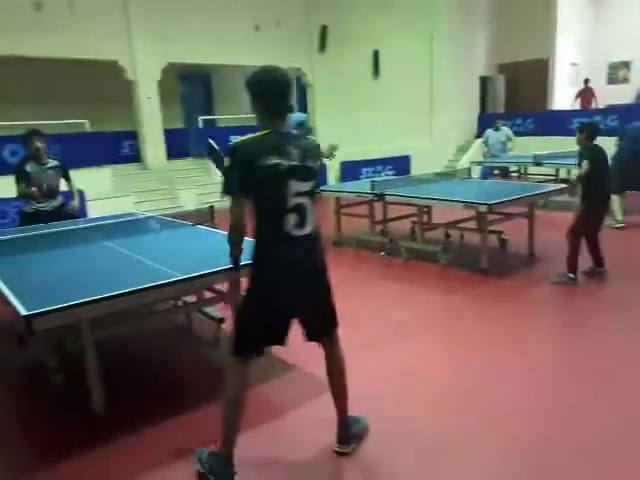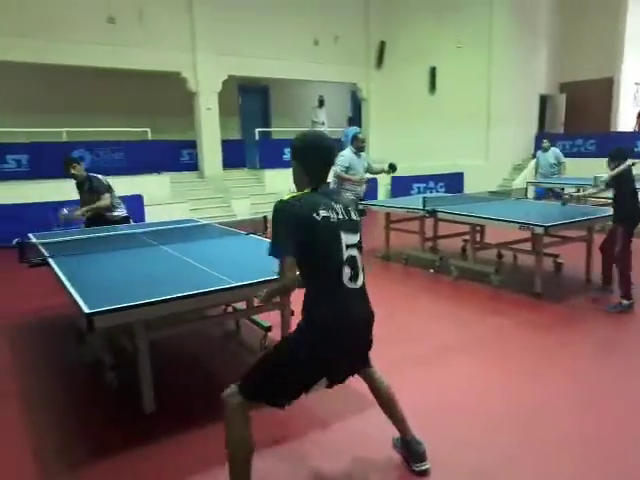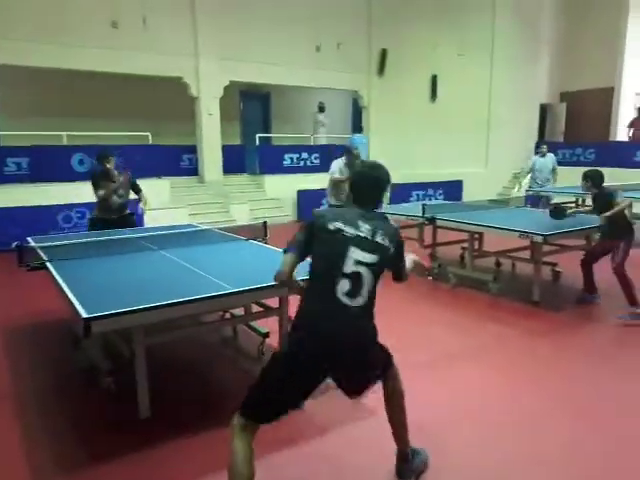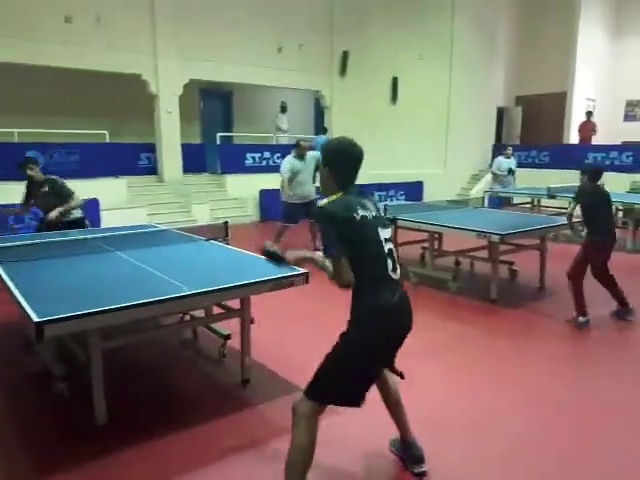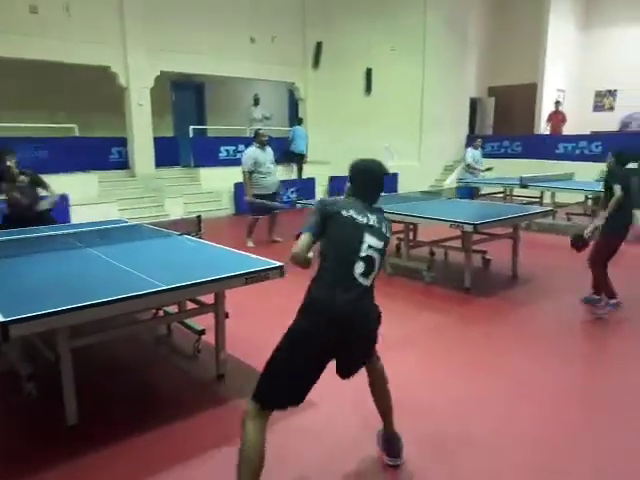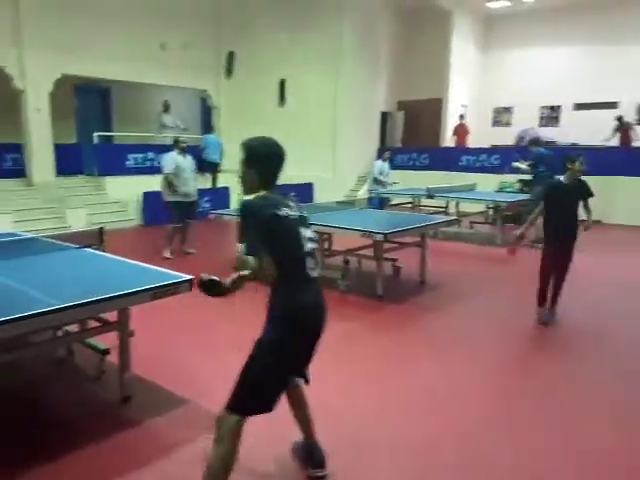
dt=0.5s
person 1, frame 1
left shoulder: (245, 150)
right shoulder: (311, 148)
left elbow: (237, 222)
left wrist: (235, 263)
left hip: (270, 270)
right hip: (310, 265)
left knee: (239, 360)
right knee: (330, 342)
right ankle: (345, 428)
person 1, frame 2
left shoulder: (290, 208)
right shoulder: (348, 206)
left elbow: (287, 279)
left wrist: (269, 294)
left hip: (322, 325)
right hip: (360, 318)
left knee: (235, 402)
right knee: (366, 370)
right ankle: (412, 447)
person 1, frame 3
left shoulder: (322, 217)
right shoulder: (389, 233)
left elbow: (283, 275)
right elbow: (401, 274)
right wrist: (411, 262)
left hip: (308, 339)
right hip: (359, 338)
left knee: (242, 427)
right knee: (389, 372)
person 1, frame 4
left shoulder: (329, 210)
right shoulder: (370, 204)
left elbow: (345, 278)
left wrist: (325, 265)
right wrist: (311, 256)
left hip: (372, 317)
right hip: (399, 311)
left knee: (306, 408)
right knee: (376, 369)
right ankle: (410, 449)
person 1, frame 5
left shoulder: (329, 206)
right shoulder: (383, 223)
left elbow: (298, 254)
left hip: (320, 314)
right hip: (363, 317)
left knee: (255, 412)
right knee: (372, 361)
right ankle: (391, 441)
person 1, frame 6
left shoulder: (254, 207)
right shoulder: (293, 207)
left elbow: (269, 275)
left wrist: (248, 263)
right wrist: (244, 276)
left hip: (289, 315)
right hip: (313, 310)
left knee: (230, 420)
right knee: (289, 375)
right ankle: (312, 452)
person 2, frame 1
left shoulder: (586, 151)
right shoulder: (599, 150)
left elbow: (584, 171)
left wrist: (576, 182)
right wrist: (582, 183)
left hip: (592, 199)
right hip: (601, 198)
left knee: (574, 233)
right knee: (590, 233)
left ankle: (571, 274)
right ankle: (599, 267)
person 2, frame 2
left shoulder: (624, 172)
right shoulder: (620, 175)
right elbow: (601, 189)
right wrist: (581, 194)
left hip: (625, 221)
right hip: (622, 219)
left knee: (620, 256)
right knee: (605, 248)
left ankle: (626, 300)
right ankle: (607, 283)
person 2, frame 3
left shoulder: (605, 193)
right shoulder: (597, 196)
left elbow: (626, 203)
left wrist: (607, 214)
right wrist: (575, 211)
left hip: (622, 236)
right hip: (608, 236)
left knee: (618, 268)
right knee: (587, 260)
right ankle: (591, 293)
person 2, frame 4
left shoulder: (583, 190)
right shoulder: (604, 193)
left elbow: (570, 212)
right elbow: (611, 217)
left wrist: (571, 224)
left hip: (595, 238)
right hip: (609, 238)
left knee: (574, 275)
right knee: (602, 272)
left ankle: (582, 317)
right ankle: (625, 308)
person 2, frame 5
left shoulder: (613, 172)
right shoulder: (624, 175)
left elbow: (618, 195)
left wrist: (602, 218)
right wrist: (594, 224)
left hip: (614, 224)
right hip: (622, 223)
left knee: (594, 260)
right knee: (601, 259)
left ankle: (612, 299)
right ankle: (598, 294)
person 2, frame 6
left shoulder: (581, 186)
right shoulder: (553, 186)
left elbow: (586, 206)
right elbow: (539, 210)
left wrist: (589, 218)
right wrist: (524, 229)
left hip: (569, 237)
right hip: (552, 235)
left knee: (561, 272)
right knee: (546, 270)
left ankle: (551, 307)
right ankle: (542, 308)
